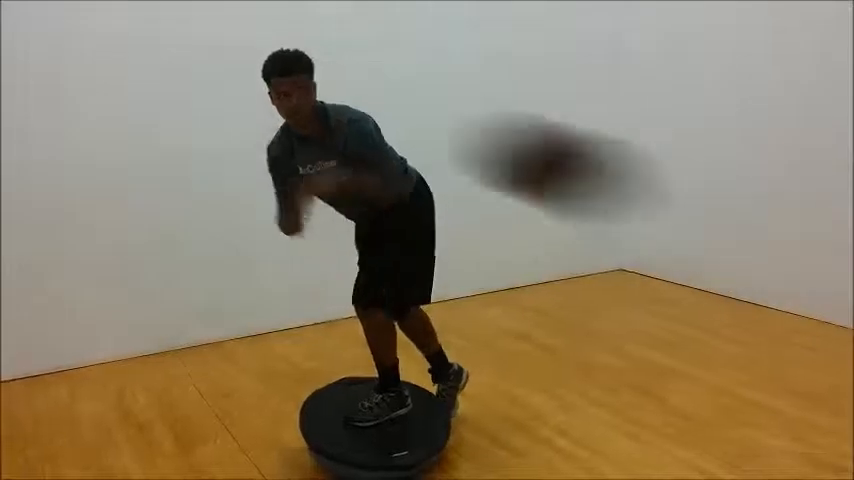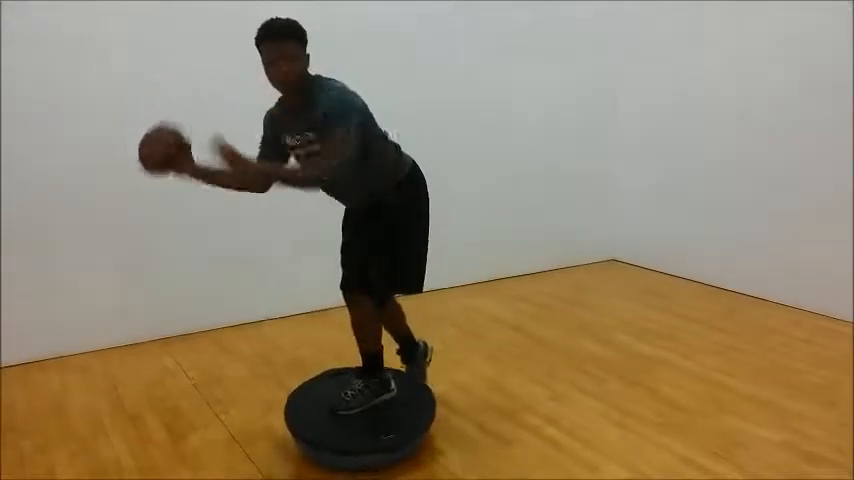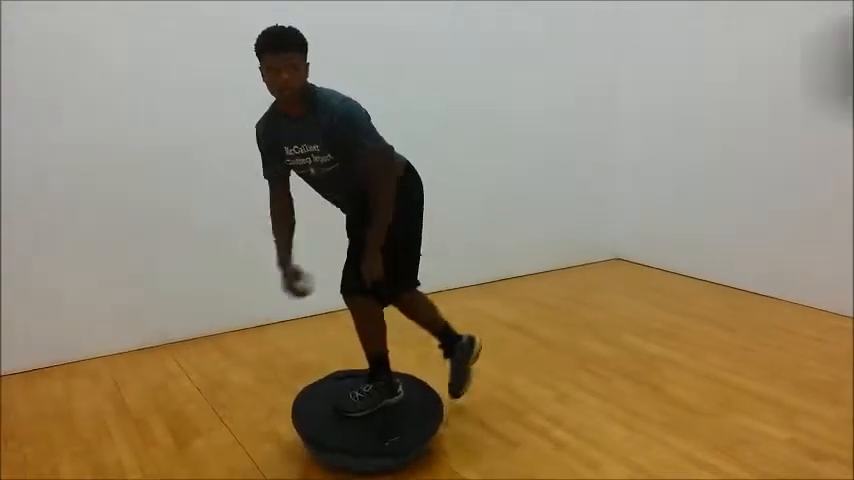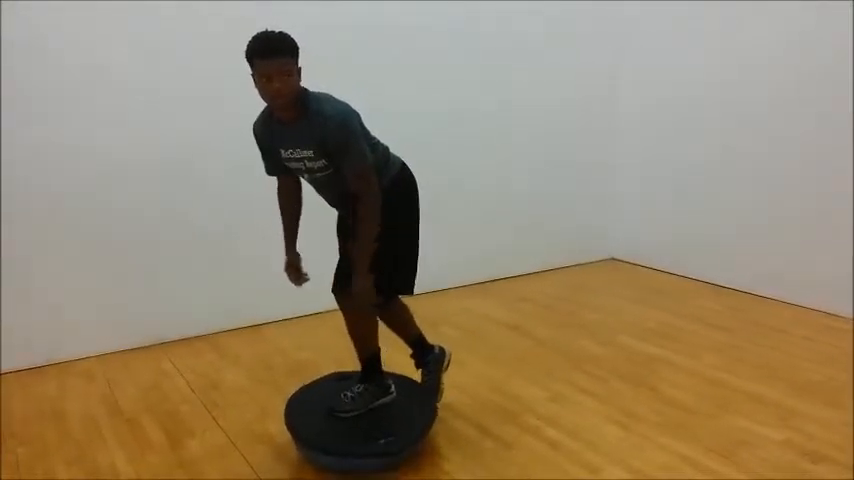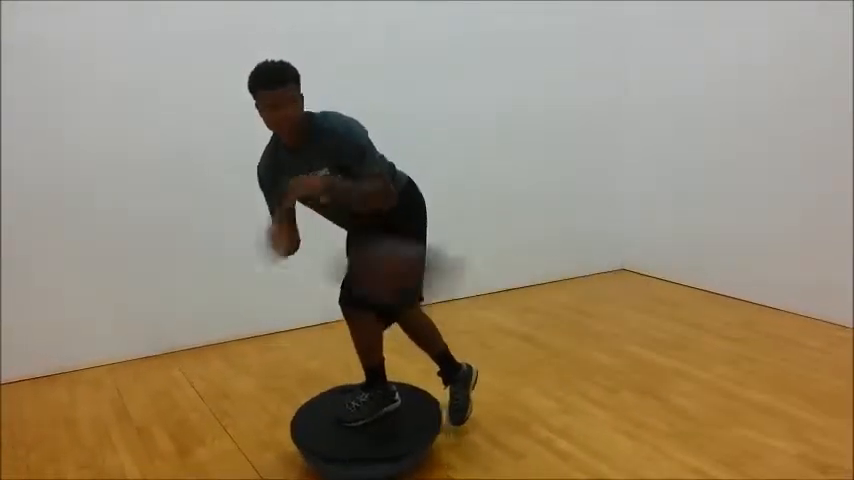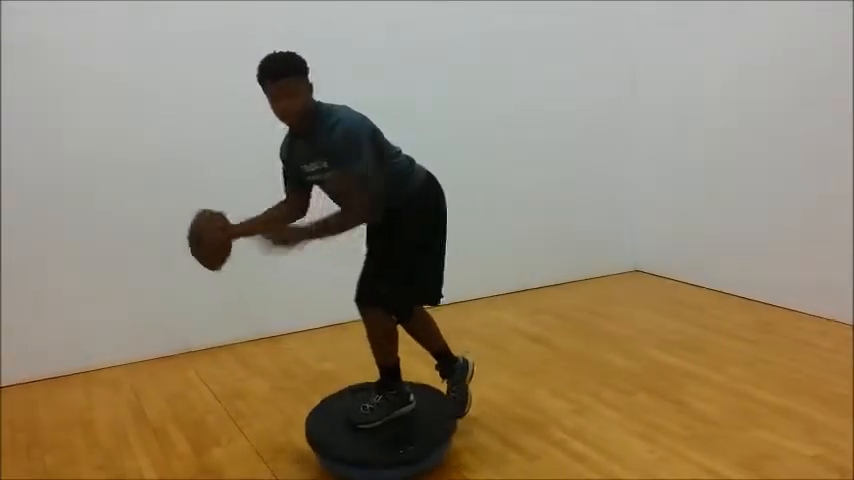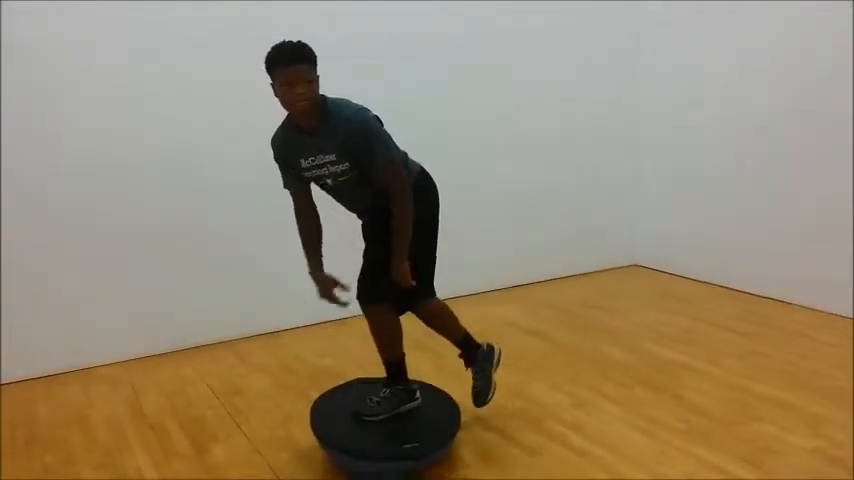
dt=0.5s
person 1, frame 1
left shoulder: (354, 127)
right shoulder: (280, 150)
left elbow: (391, 188)
right elbow: (287, 218)
left wrist: (341, 183)
right wrist: (292, 216)
left hip: (406, 208)
right hip: (370, 218)
left knee: (371, 302)
right knee: (396, 302)
left ankle: (391, 393)
right ankle: (446, 372)
person 1, frame 2
left shoulder: (336, 100)
right shoulder: (277, 119)
left elbow: (333, 170)
right elbow: (264, 183)
left wrist: (253, 168)
right wrist: (194, 170)
left hip: (399, 193)
right hip: (363, 203)
left knee: (360, 288)
right knee: (368, 288)
left ankle: (375, 379)
right ankle: (412, 352)
person 1, frame 3
left shoulder: (341, 113)
right shoulder: (268, 130)
left elbow: (384, 179)
right elbow: (279, 194)
left wrist: (373, 250)
right wrist: (285, 260)
left hip: (395, 194)
right hip: (359, 206)
left knee: (358, 289)
right knee: (392, 287)
left ankle: (381, 382)
right ankle: (456, 344)
person 1, frame 4
left shoulder: (334, 118)
right shoulder: (265, 130)
left elbow: (369, 194)
right elbow: (288, 184)
left wrist: (362, 270)
right wrist: (290, 248)
left hip: (390, 195)
right hip: (353, 205)
left knee: (351, 289)
right knee: (374, 293)
left ankle: (373, 381)
right ankle: (428, 355)
person 1, frame 5
left shoulder: (340, 131)
right shoulder: (271, 166)
left elbow: (383, 194)
right elbow: (286, 231)
left wrist: (329, 185)
right wrist: (284, 238)
left hip: (398, 210)
right hip: (361, 222)
left knee: (357, 301)
right knee: (395, 304)
left ankle: (378, 391)
right ankle: (455, 372)
person 1, frame 6
left shoulder: (346, 128)
right shoulder: (291, 149)
left elbow: (361, 208)
right elbow: (294, 205)
left wrist: (296, 235)
right wrist: (239, 229)
left hip: (415, 204)
right hip: (384, 213)
left knee: (375, 300)
right knee: (396, 302)
left ankle: (392, 391)
right ankle: (452, 367)
person 1, frame 7
left shoulder: (355, 121)
right shoulder: (283, 143)
left elbow: (400, 188)
right elbow: (303, 205)
left wrist: (400, 258)
right wrist: (316, 269)
left hip: (412, 199)
right hip: (375, 211)
left knee: (375, 296)
right knee: (412, 294)
left ankle: (399, 387)
right ankle: (476, 352)
